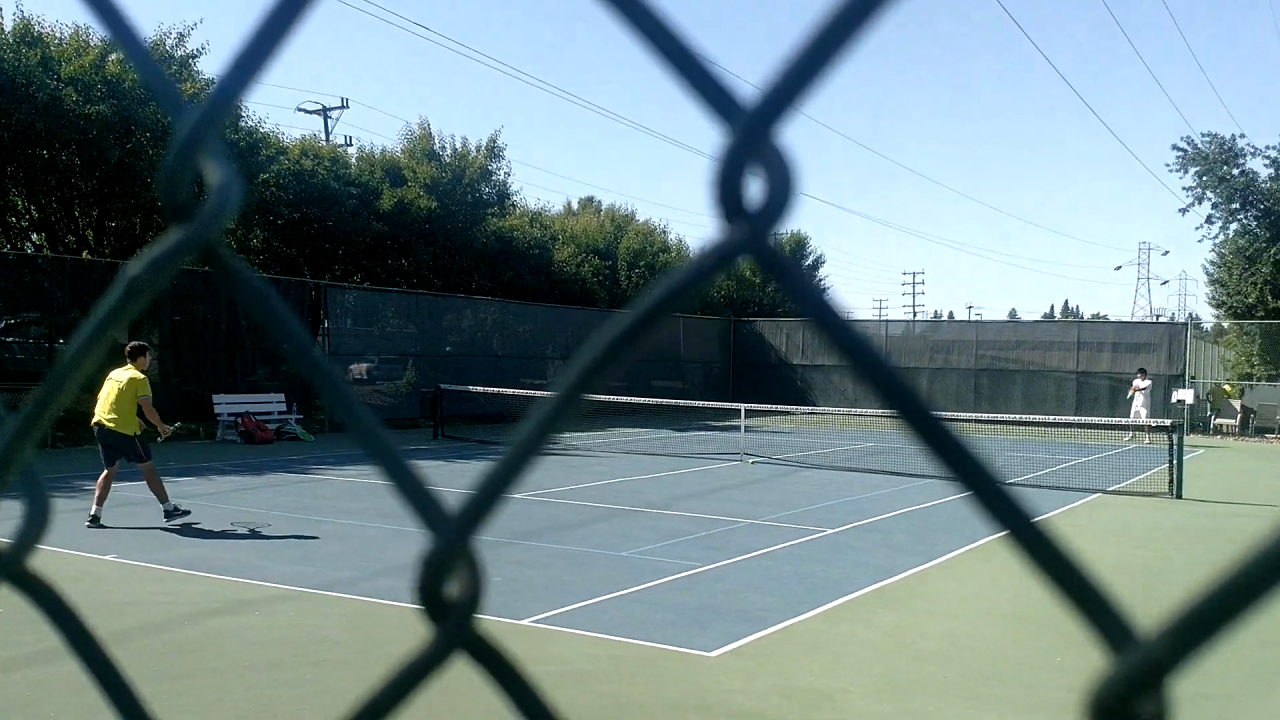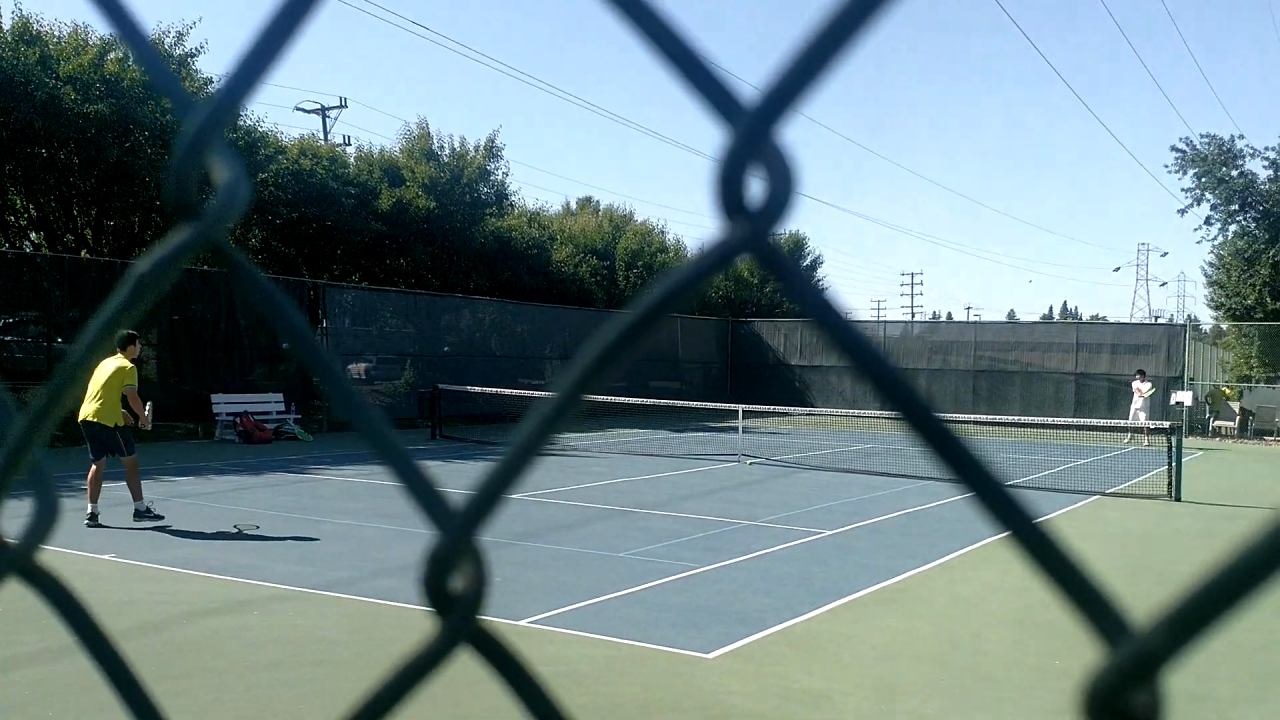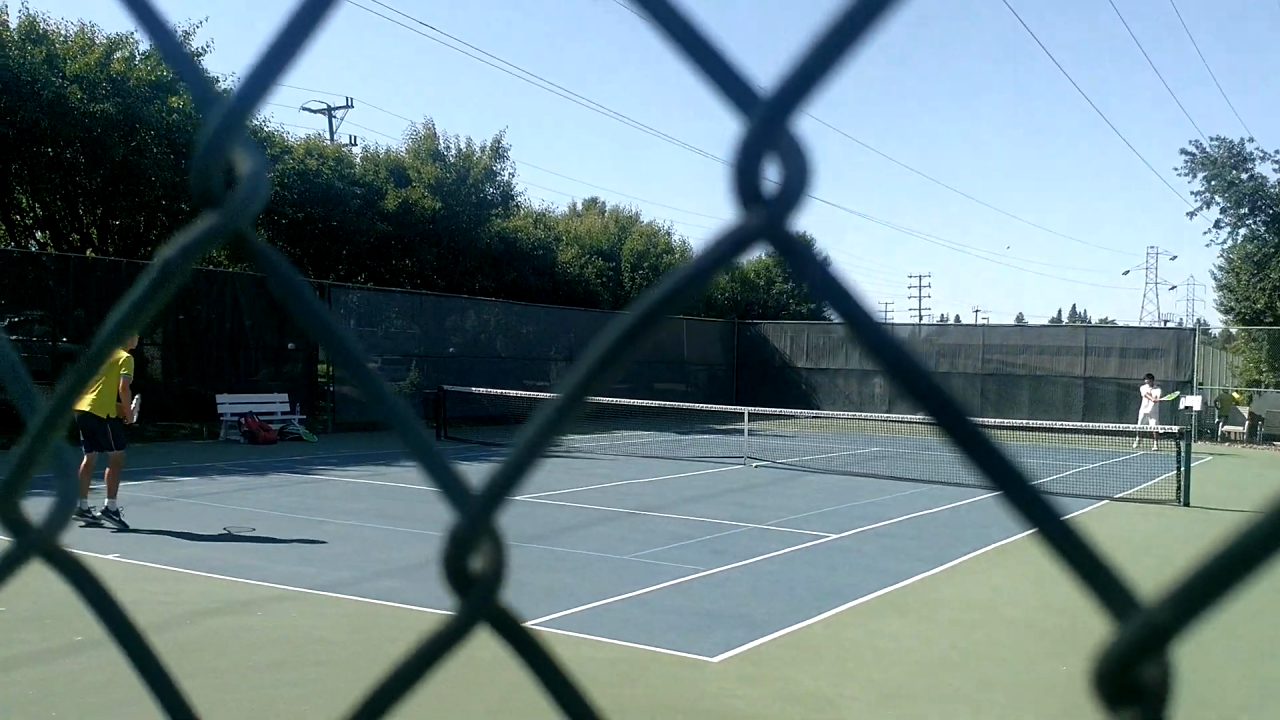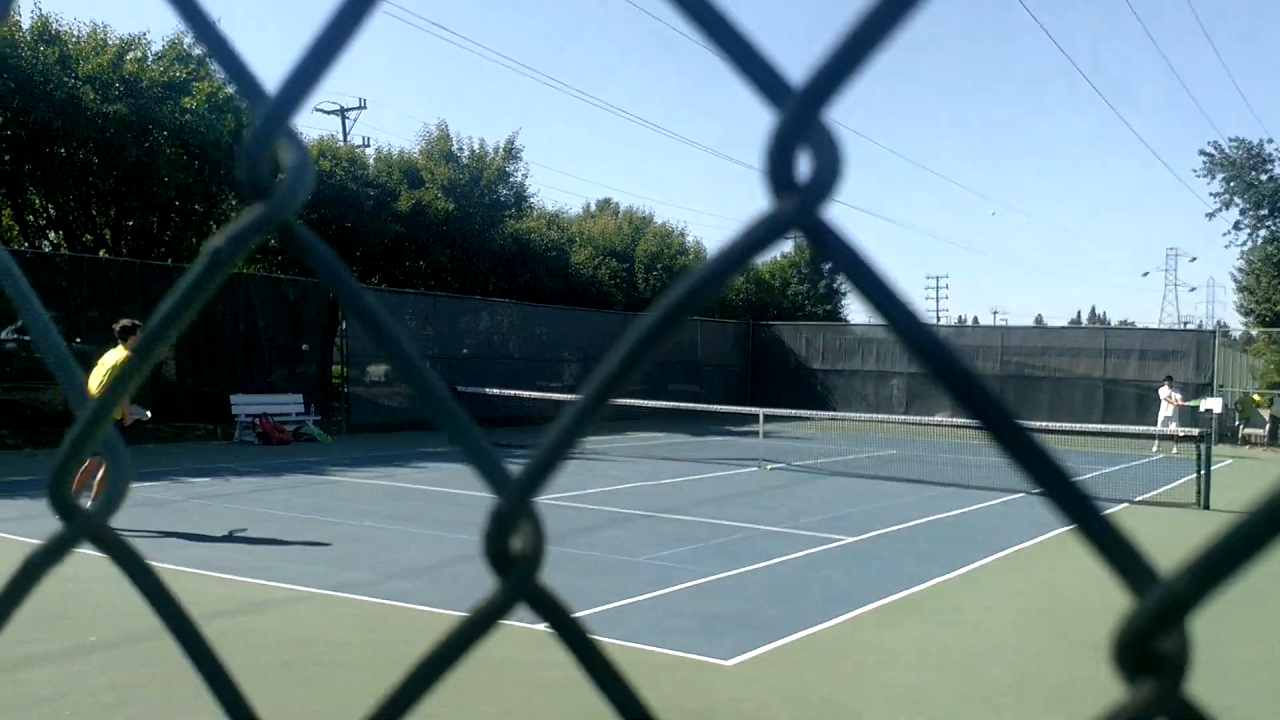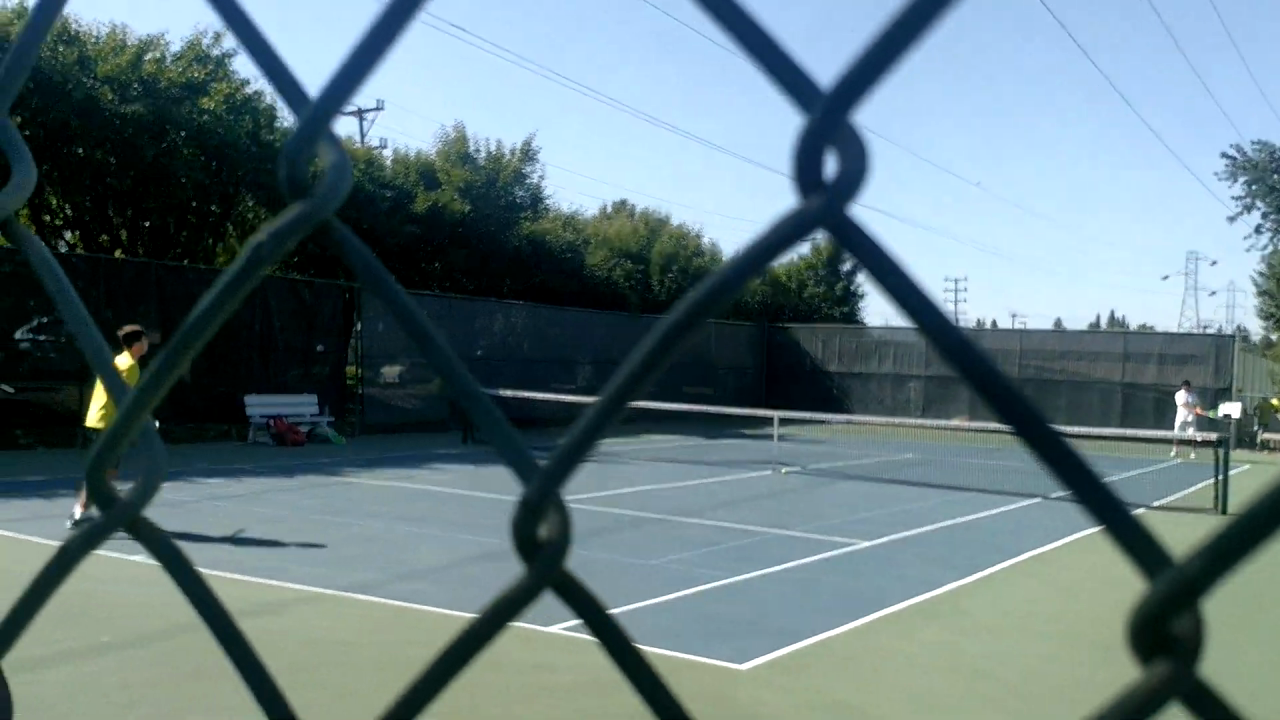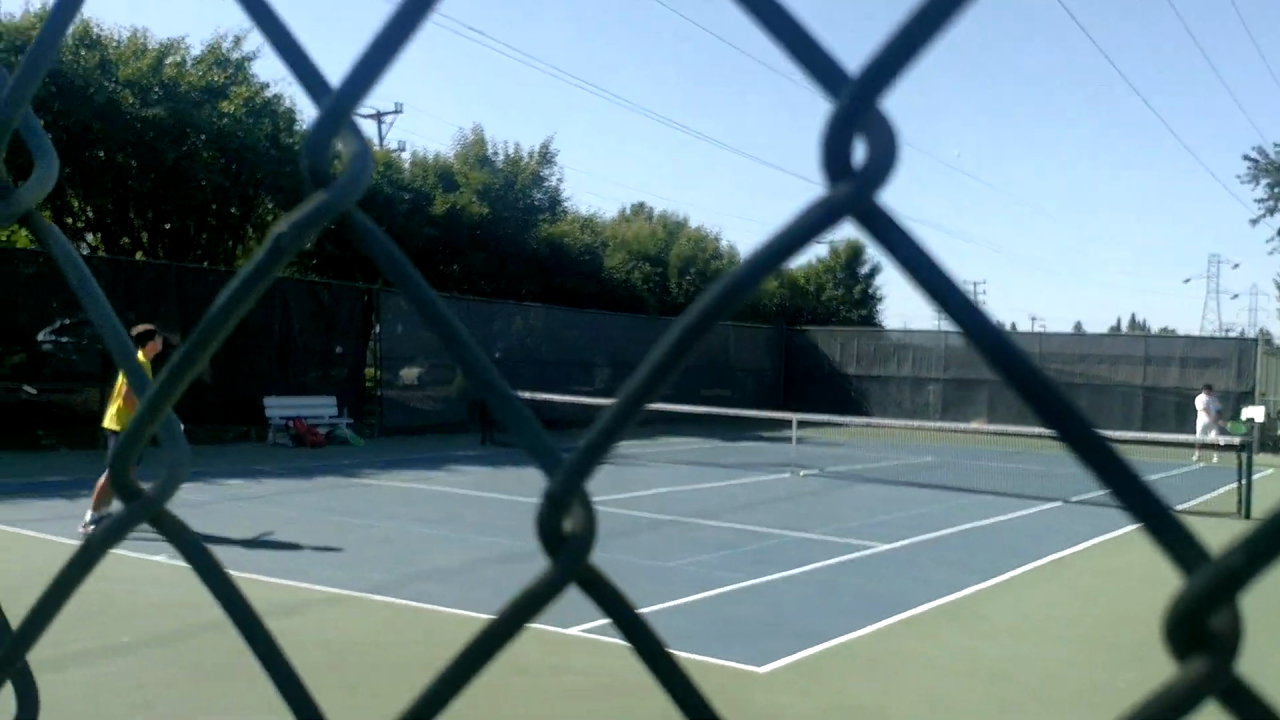
dt=0.1s
person 1, frame 1
left shoulder: (113, 374)
right shoulder: (140, 378)
right elbow: (147, 408)
right wrist: (162, 427)
left hip: (101, 426)
right hip: (125, 429)
left knee: (110, 469)
right knee: (148, 468)
left ankle: (95, 514)
right ankle: (169, 509)
person 1, frame 2
left shoulder: (105, 363)
right shoulder: (128, 367)
right elbow: (133, 398)
right wrist: (144, 418)
left hip: (87, 419)
right hip: (108, 421)
left knee: (98, 464)
right knee: (131, 462)
left ankle: (92, 512)
right ankle: (140, 509)
person 1, frame 3
right shoulder: (126, 358)
right elbow: (124, 388)
left wrist: (113, 404)
right wrist: (127, 411)
left hip: (82, 410)
right hip: (100, 412)
left knee: (90, 457)
right knee: (117, 457)
left ankle: (82, 506)
right ankle: (111, 507)
person 1, frame 4
left shoulder: (109, 354)
right shoulder: (127, 357)
left wrist: (121, 409)
right wrist: (127, 413)
left knee: (94, 461)
right ankle: (92, 507)
person 1, frame 5
left shoulder: (118, 361)
right shoulder: (130, 366)
left hip: (97, 421)
right hip: (106, 426)
left knee: (107, 472)
right knee: (107, 473)
left ankle: (78, 514)
right ankle: (79, 518)
person 1, frame 6
left shoulder: (136, 362)
right shoulder: (141, 364)
right elbow: (128, 395)
left hip: (116, 423)
right hip: (122, 425)
left ankle: (99, 514)
right ankle: (92, 518)
